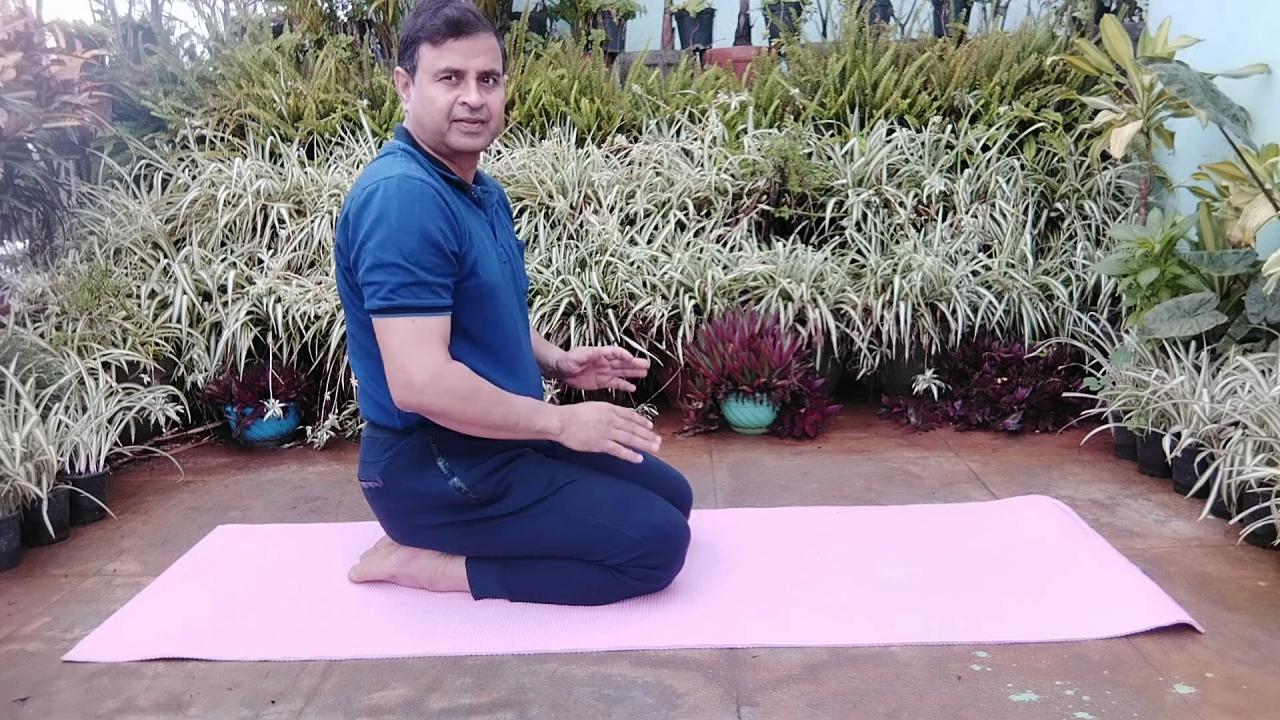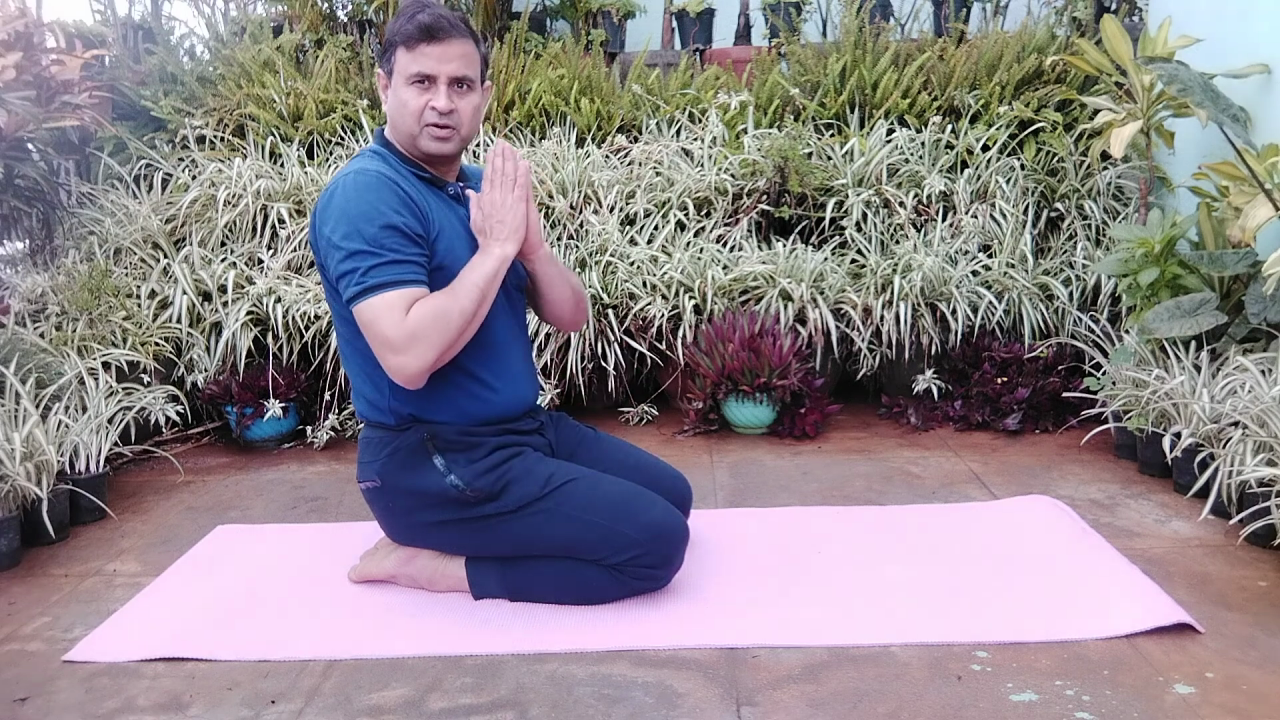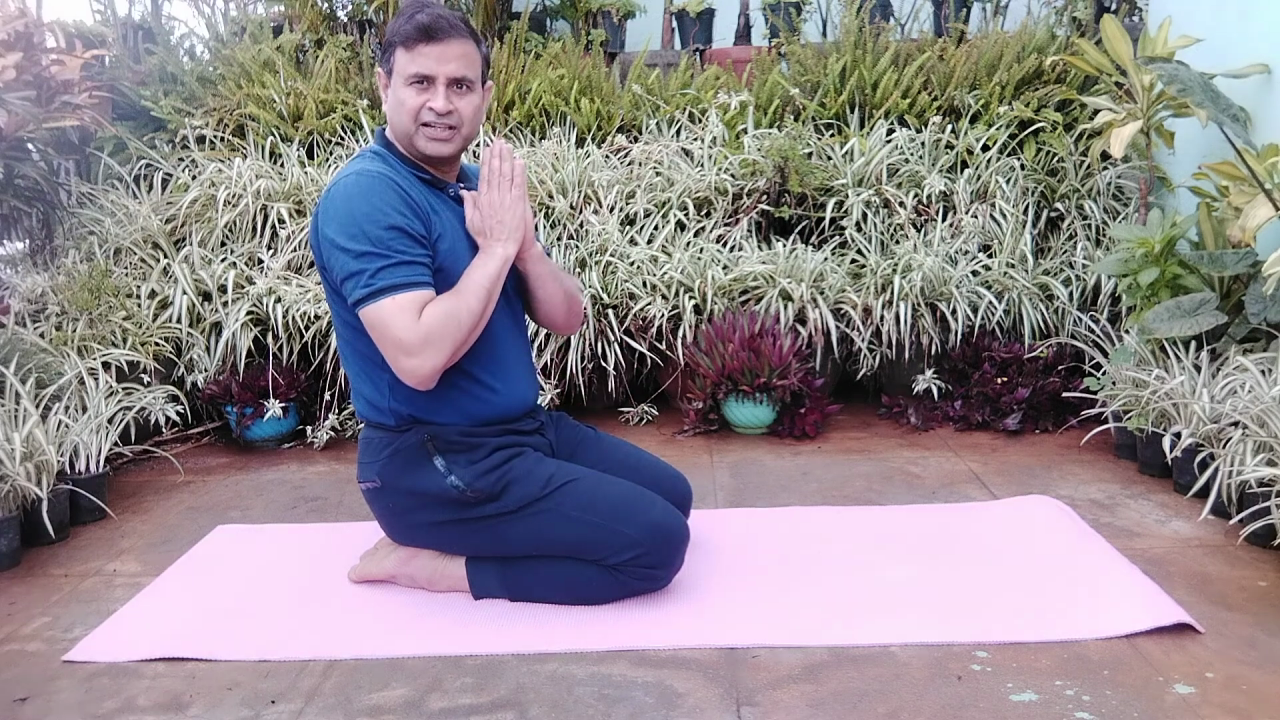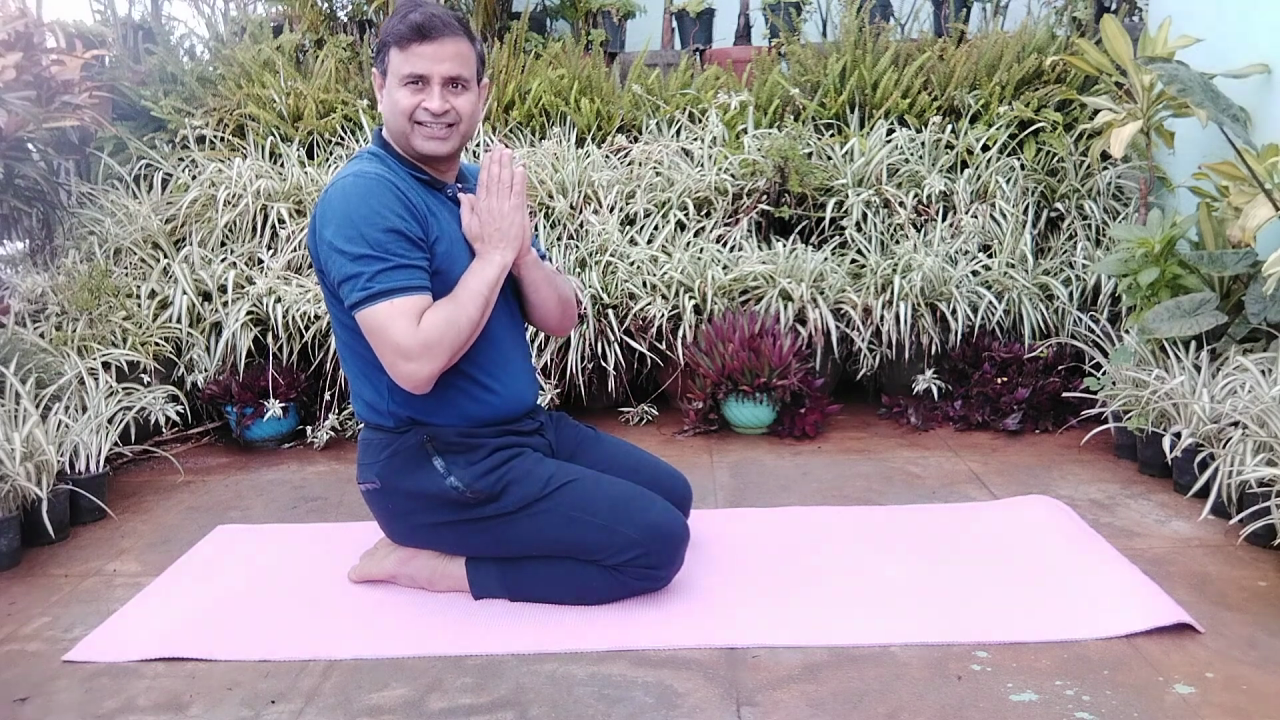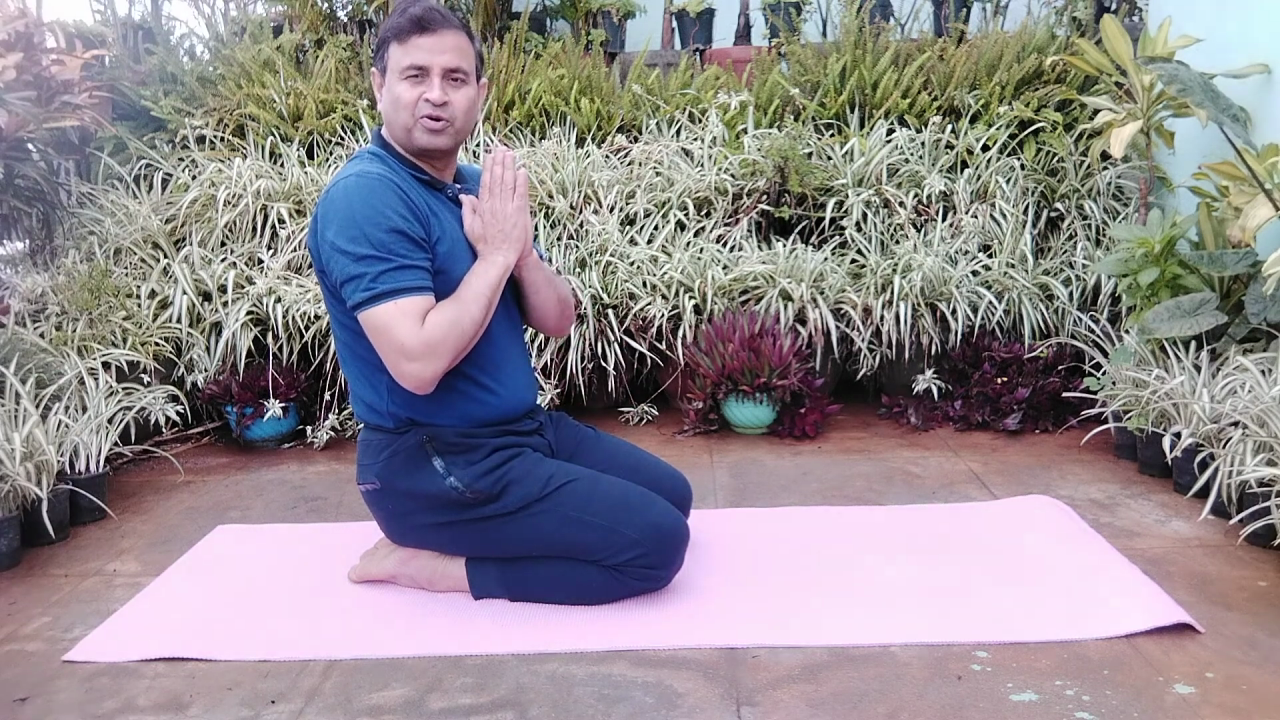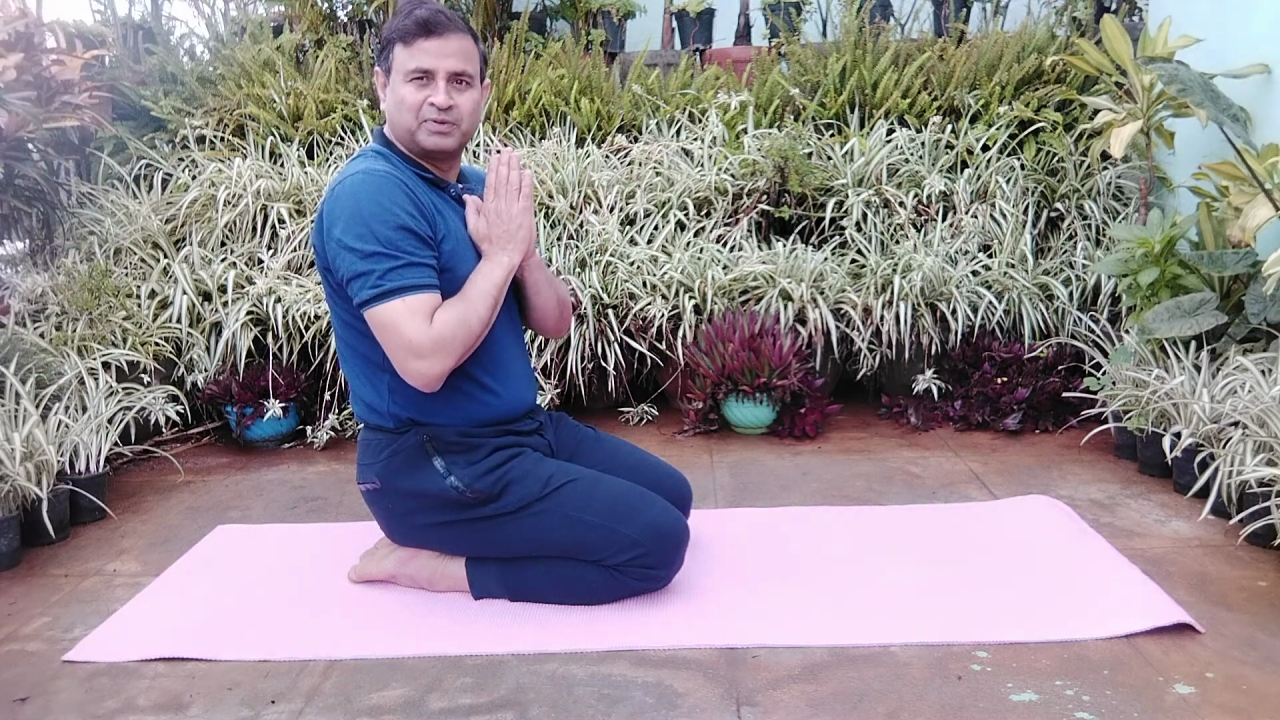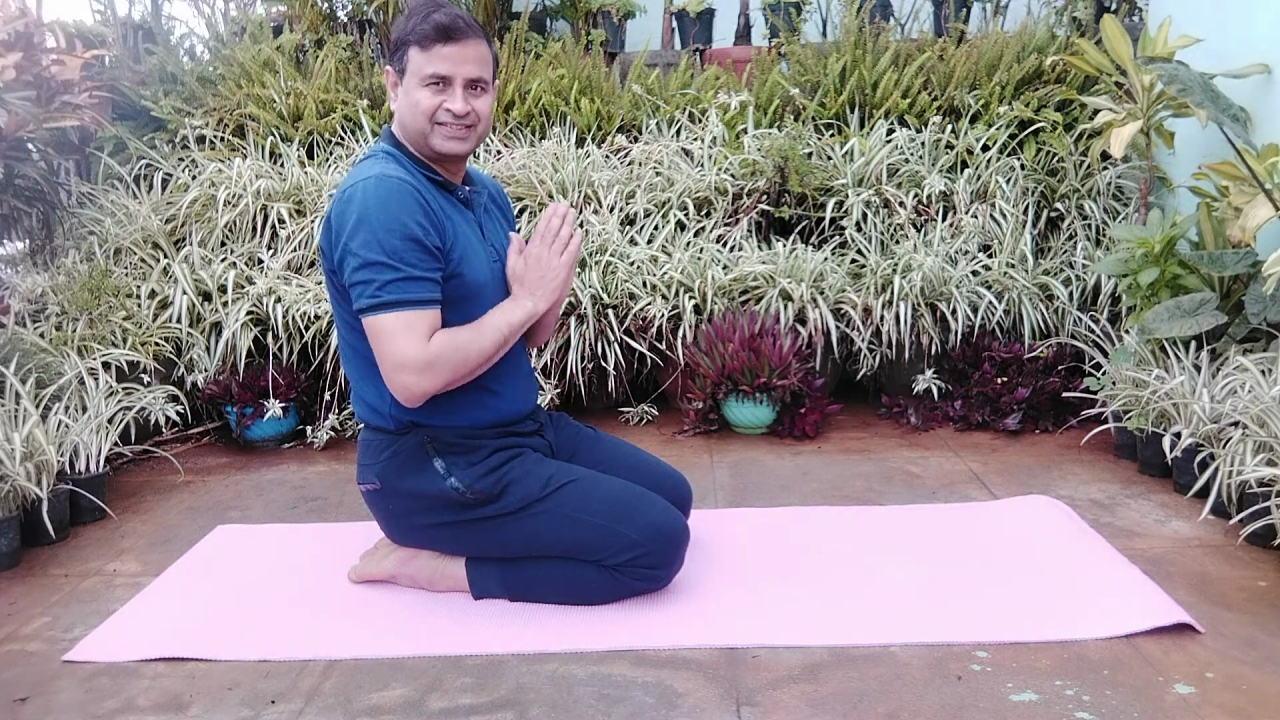
dt=0.5s
person 1, frame 1
left shoulder: (483, 192)
right shoulder: (400, 197)
right elbow: (419, 383)
left wrist: (563, 364)
right wrist: (562, 424)
left hip: (503, 437)
right hip: (435, 466)
left knee: (669, 497)
right knee: (656, 544)
left ankle: (436, 546)
right ankle: (432, 562)
person 1, frame 2
left shoulder: (486, 188)
right shoulder: (365, 194)
left elbow: (570, 317)
right elbow: (408, 357)
left wrist: (530, 242)
right wrist: (498, 247)
left hip: (520, 427)
right hip: (431, 464)
left knee: (671, 495)
right knee: (656, 541)
left ankle: (443, 543)
right ankle: (428, 562)
person 1, frame 3
left shoulder: (481, 188)
right shoulder: (366, 196)
left elbow: (567, 318)
right elbow: (419, 358)
left wrist: (524, 243)
right wrist: (496, 245)
left hip: (522, 426)
right hip: (432, 464)
left knee: (671, 494)
right knee: (656, 542)
left ankle: (441, 545)
right ankle: (429, 561)
person 1, frame 4
left shoulder: (480, 189)
right shoulder: (363, 198)
left elbow: (561, 320)
right elbow: (415, 363)
left wrist: (520, 250)
right wrist: (494, 252)
right hip: (432, 464)
left knee: (671, 495)
right knee: (657, 541)
left ankle: (437, 547)
right ankle: (425, 561)
person 1, frame 5
left shoulder: (478, 188)
right shoulder: (364, 198)
left elbow: (558, 321)
right elbow: (418, 364)
left wrist: (521, 249)
right wrist: (496, 253)
right hip: (432, 464)
left knee: (672, 495)
right knee: (657, 541)
left ankle: (442, 545)
right ankle: (428, 560)
person 1, frame 6
left shoulder: (480, 188)
right shoulder: (369, 195)
left elbow: (555, 323)
right elbow: (426, 361)
left wrist: (523, 250)
right wrist: (500, 254)
right hip: (432, 464)
left knee: (670, 495)
right knee: (656, 541)
left ankle: (435, 546)
right ankle: (425, 562)
person 1, frame 7
left shoulder: (485, 192)
right shoulder: (382, 198)
left elbow: (502, 323)
right elbow: (415, 373)
left wrist: (548, 294)
right wrist: (527, 299)
right hip: (433, 465)
left knee: (670, 494)
right knee: (656, 542)
left ankle: (444, 543)
right ankle: (427, 561)
